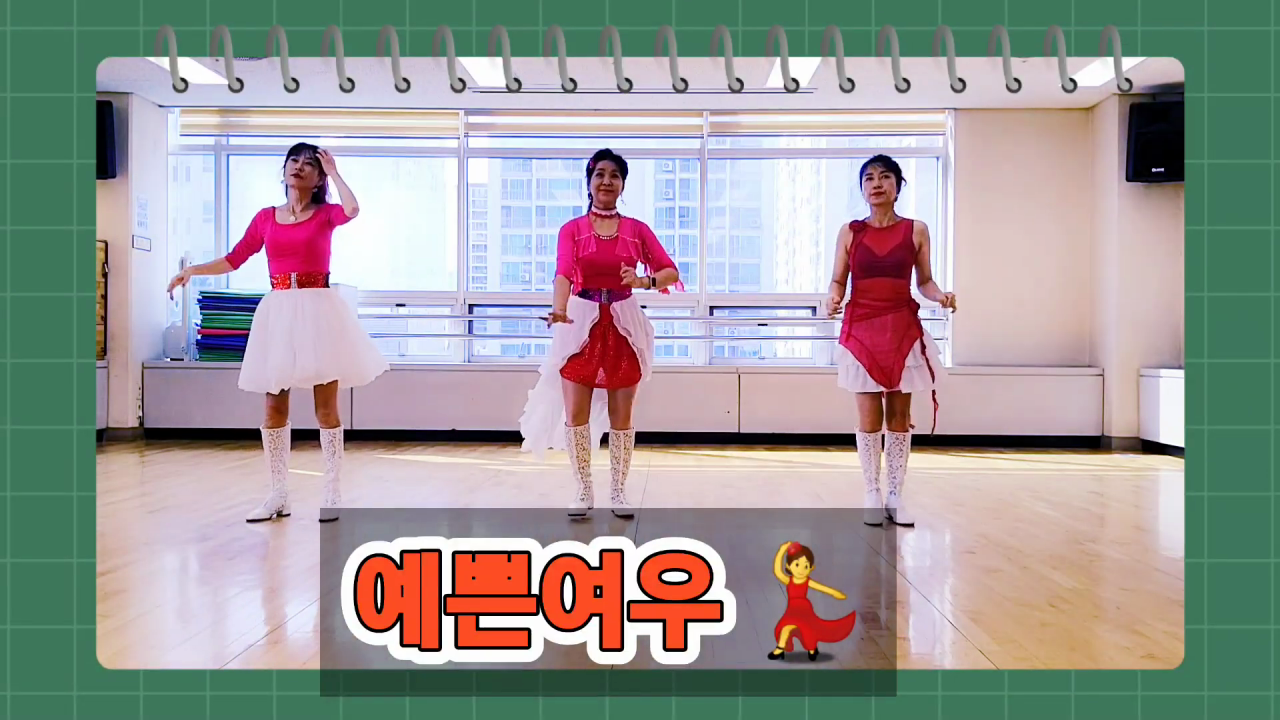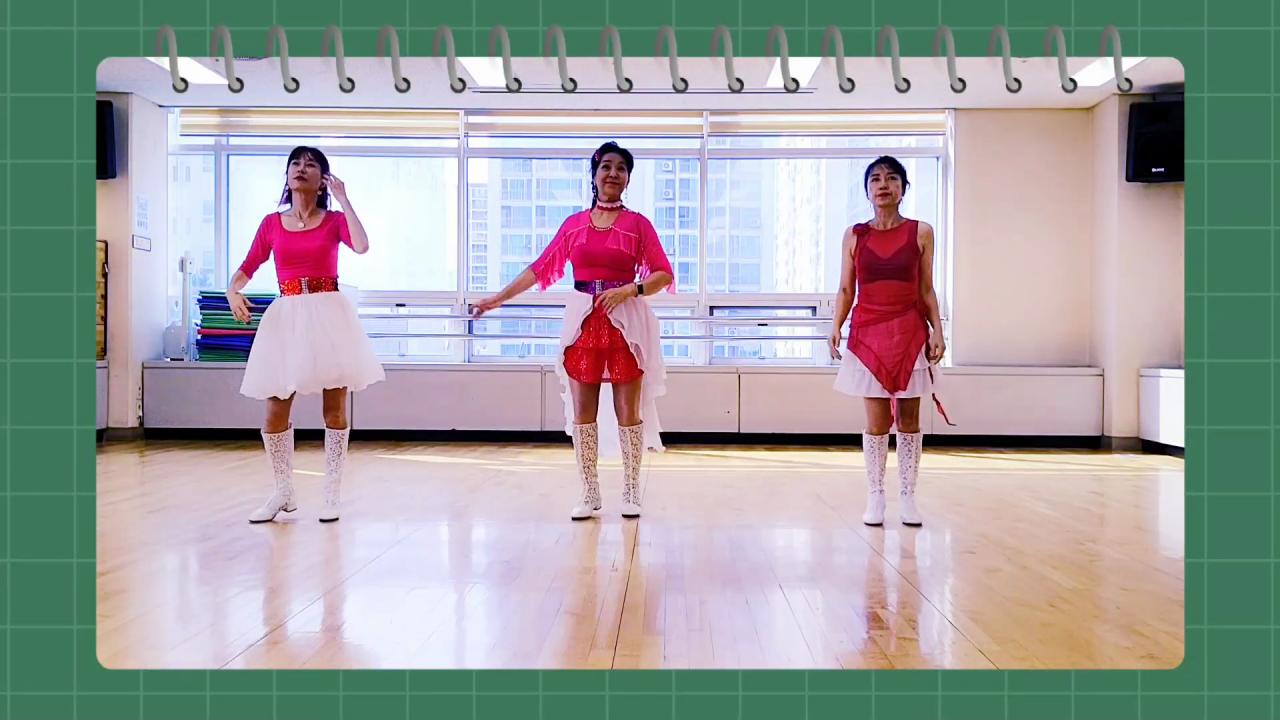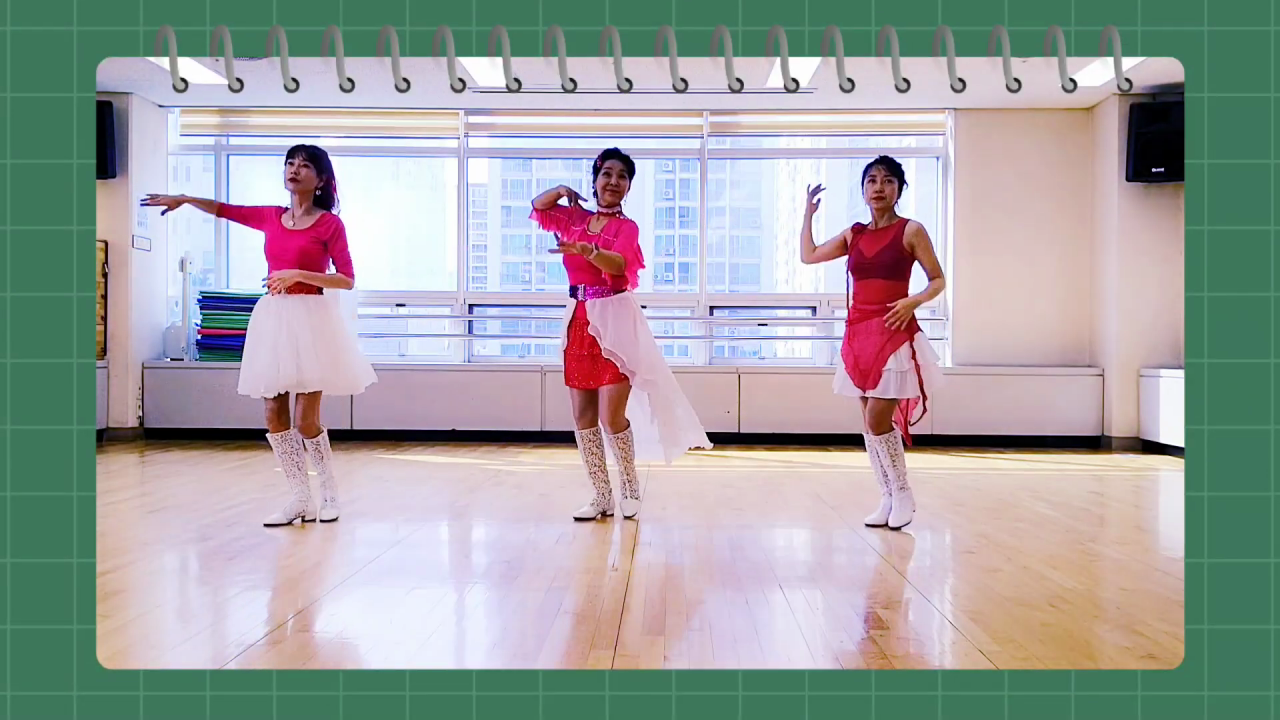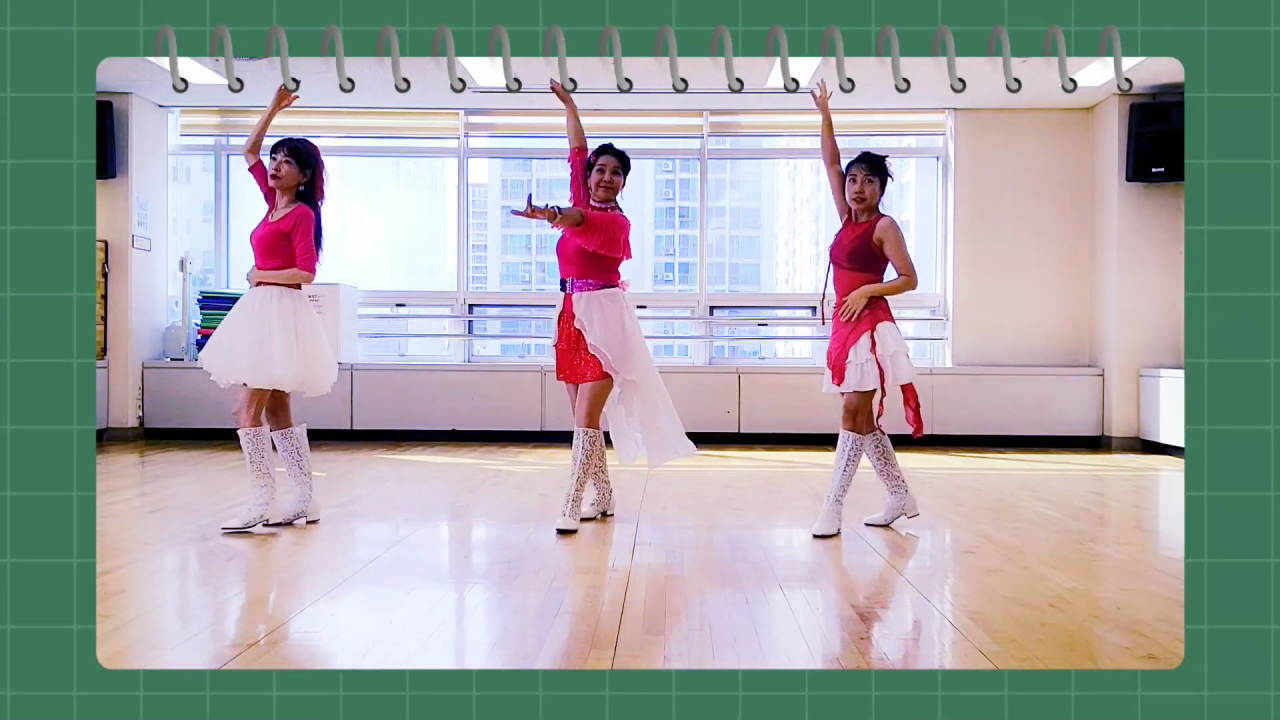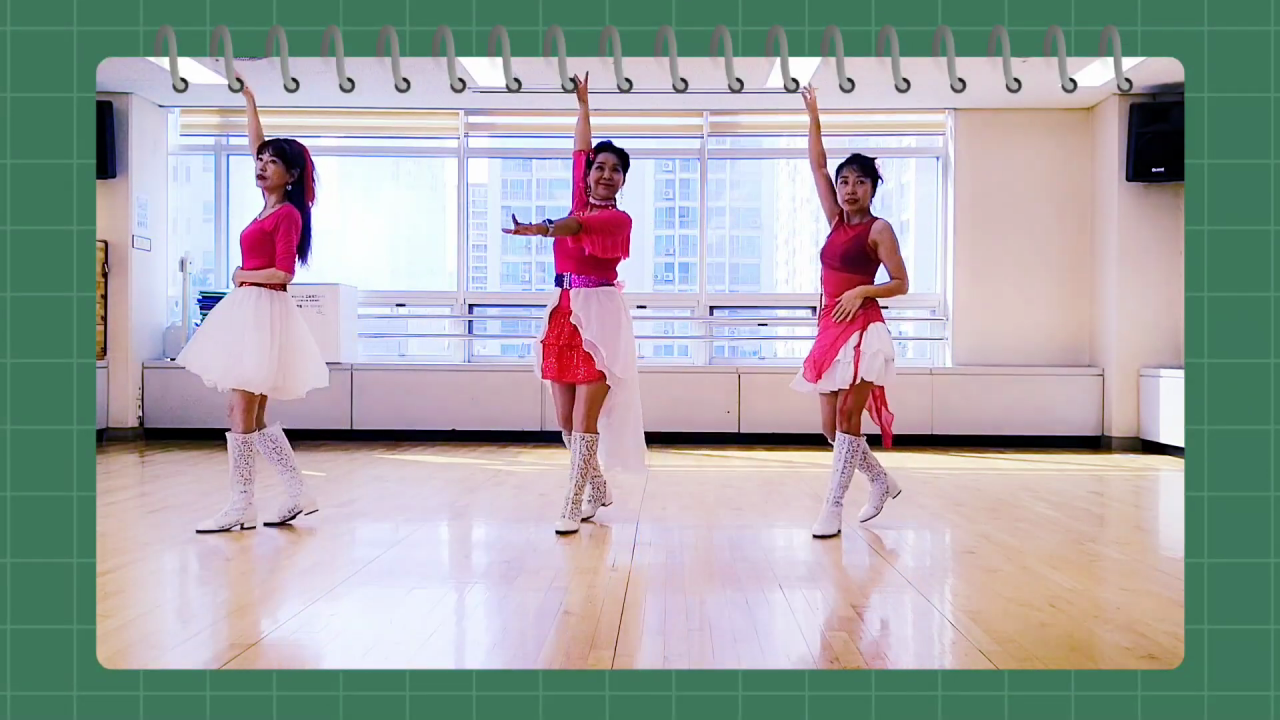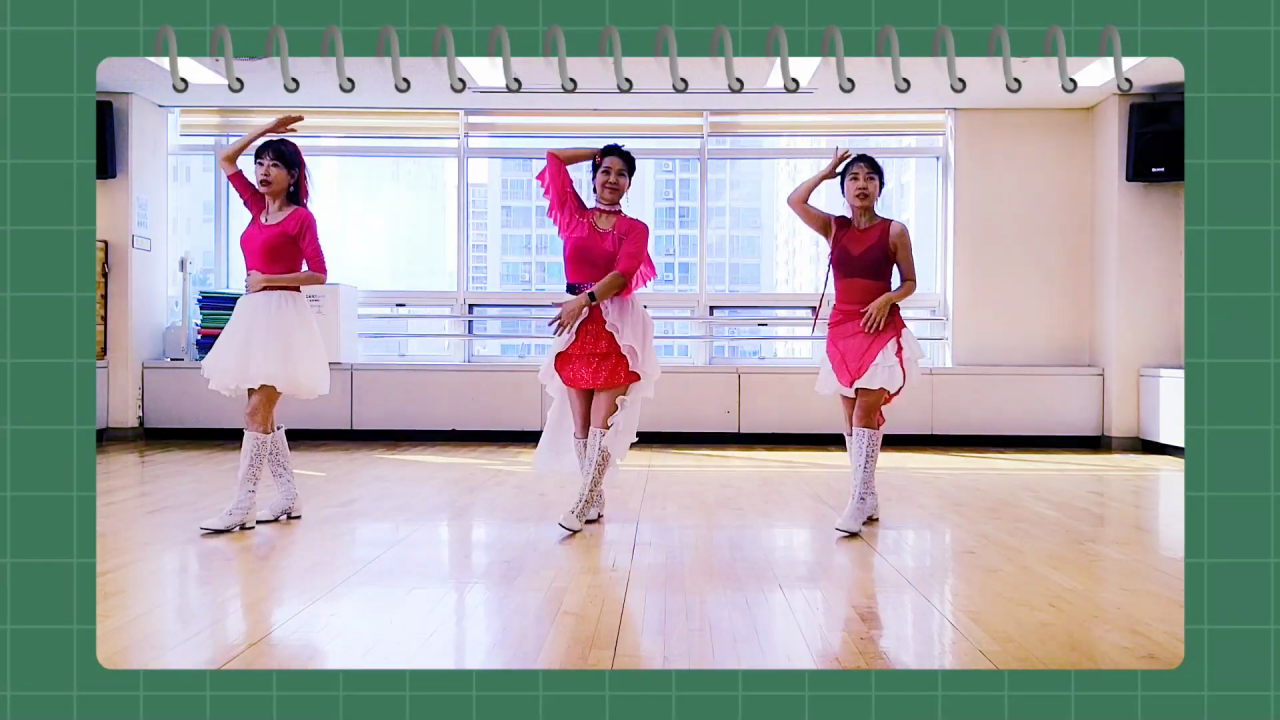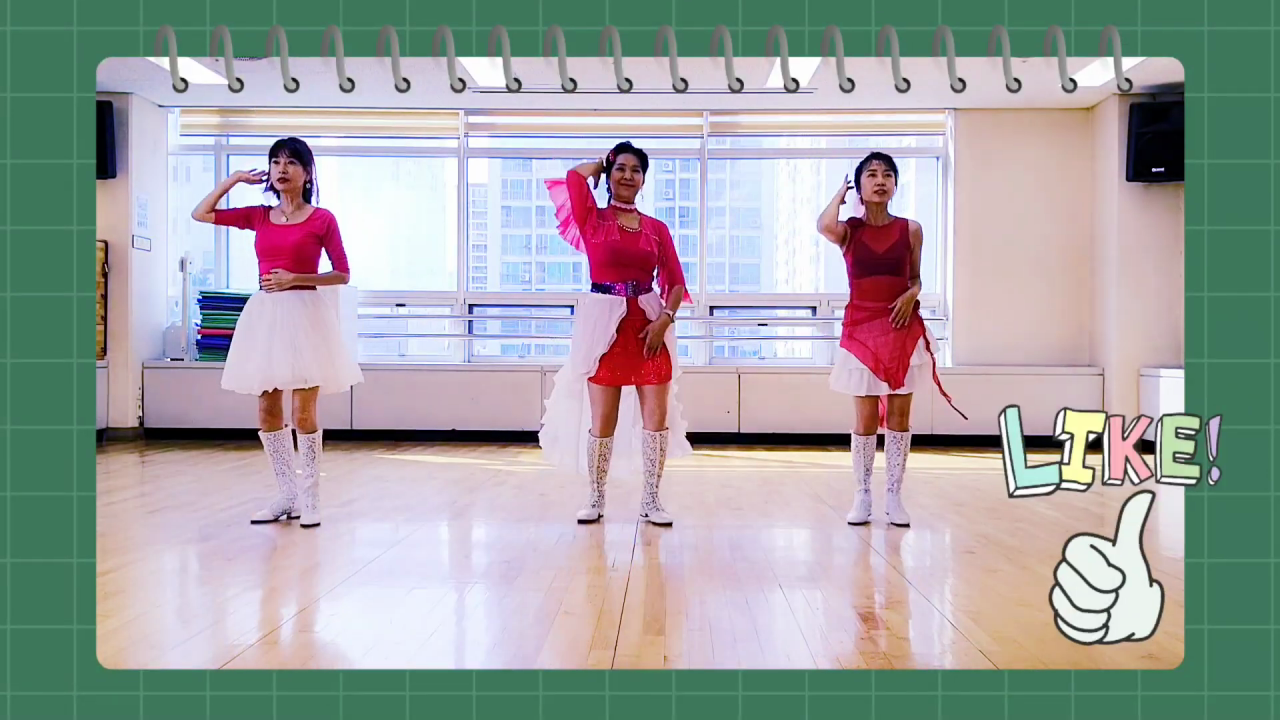
dt=0.3s
person 1, frame 1
left shoulder: (324, 214)
right shoulder: (265, 217)
left elbow: (352, 210)
right elbow: (233, 260)
left wrist: (332, 172)
right wrist: (192, 270)
left hip: (319, 309)
right hip: (278, 311)
left knee: (326, 408)
right knee: (274, 408)
left ankle: (331, 494)
right ankle: (278, 496)
person 1, frame 2
left shoulder: (335, 220)
right shoulder: (271, 223)
left elbow: (362, 247)
right elbow: (246, 268)
left wrist: (343, 199)
right wrist: (233, 293)
left hip: (328, 315)
right hip: (286, 316)
left knee: (334, 411)
right knee: (274, 413)
left ankle: (332, 494)
right ankle: (283, 491)
person 1, frame 3
left shoulder: (330, 223)
right shoulder: (269, 216)
left elbow: (347, 279)
right elbow: (222, 209)
left wrist: (299, 275)
right wrist: (183, 198)
left hip: (309, 316)
right hip: (271, 316)
left knee: (307, 420)
right knee: (276, 418)
left ankle: (328, 492)
right ankle: (298, 498)
person 1, frame 4
left shoulder: (303, 214)
right shoulder: (274, 201)
left elbow: (306, 273)
right elbow: (249, 152)
left wrist: (261, 276)
right wrist: (272, 111)
left hip: (281, 312)
right hip: (261, 310)
left knee: (247, 411)
right knee: (276, 413)
left ankle: (263, 501)
right ankle: (303, 500)
person 1, frame 5
left shoulder: (289, 214)
right shoulder: (272, 205)
left elbow: (283, 273)
right elbow: (256, 144)
left wrist: (243, 276)
right wrist: (249, 98)
left hip: (263, 312)
right hip: (247, 312)
left knee: (242, 414)
right knee: (254, 416)
left ankle: (241, 508)
right ankle: (299, 493)
person 1, frame 6
left shoulder: (300, 217)
right shoulder: (257, 208)
left elbow: (318, 273)
right elbow: (225, 159)
left wrist: (268, 279)
right wrist: (264, 131)
left hip: (283, 315)
right hip: (254, 313)
left knee: (258, 413)
right knee: (259, 416)
left ankle: (243, 505)
right ankle: (287, 497)
person 1, frame 7
left shoulder: (323, 219)
right shoulder: (259, 215)
left elbow: (342, 274)
right elbow: (201, 214)
left wrist: (297, 278)
right wrist: (234, 179)
left hip: (304, 313)
right hip: (264, 315)
left knee: (303, 413)
right knee: (267, 413)
left ankle: (309, 496)
right ankle: (287, 494)
person 2, frame 1
left shoulder: (636, 230)
right shoulder: (572, 230)
left elbow: (669, 272)
right elbow: (566, 276)
left wrist: (642, 280)
right wrist: (561, 310)
left hip: (623, 326)
right hip: (581, 325)
left knee: (620, 417)
right knee: (575, 414)
left ankle: (618, 491)
right ankle: (585, 489)
person 2, frame 2
left shoulder: (638, 223)
right shoulder: (573, 224)
left elbow: (663, 274)
right elbow: (541, 268)
left wrist: (629, 291)
right wrist: (499, 297)
left hip: (625, 322)
right hip: (582, 320)
left knee: (628, 413)
right knee: (582, 411)
left ankle: (631, 492)
right ankle: (590, 493)
person 2, frame 3
left shoulder: (626, 227)
right shoulder: (578, 219)
left elbow: (623, 264)
right elbow: (540, 211)
left wrist: (589, 248)
right wrist: (559, 195)
left hip: (614, 323)
right hip: (578, 323)
left knee: (612, 416)
right knee: (583, 417)
left ankle: (630, 488)
right ankle: (600, 495)
person 2, frame 4
left shoulder: (616, 220)
right shoulder: (582, 203)
left elbow: (581, 221)
right elbow: (578, 152)
left wrist: (550, 216)
right wrist: (569, 106)
left hip: (602, 318)
right hip: (570, 317)
left knee: (587, 417)
right knee: (586, 418)
left ankle: (572, 506)
right ankle: (603, 496)
person 2, frame 5
left shoulder: (620, 219)
right shoulder: (580, 206)
left elbow: (583, 228)
right elbow: (579, 152)
left wrist: (538, 228)
right wrist: (583, 103)
left hip: (599, 316)
right hip: (562, 316)
left knee: (585, 419)
right knee: (566, 420)
left ankle: (573, 506)
right ankle: (599, 489)
person 2, frame 6
left shoulder: (636, 229)
right shoulder: (575, 216)
left elbow: (622, 274)
right elbow: (553, 158)
left wrist: (582, 301)
right wrist: (598, 154)
left hip: (618, 326)
right hip: (577, 330)
left knee: (603, 421)
right knee: (580, 423)
left ankle: (583, 504)
right ankle: (595, 500)
person 2, frame 7
left shoulder: (656, 228)
right shoulder: (592, 217)
left elbow: (673, 281)
right elbow: (573, 180)
left wrist: (666, 318)
right wrist: (600, 164)
left hip: (648, 321)
right hip: (604, 320)
left knee: (657, 417)
right knee: (602, 420)
left ankle: (651, 499)
right ankle: (596, 497)
person 3, frame 1
left shoulder: (916, 231)
right shoulder: (850, 232)
left elbow: (924, 282)
right elbow: (838, 281)
left wrist: (941, 297)
right wrist: (834, 301)
left hip: (902, 329)
right hip: (861, 330)
left knee: (899, 417)
right knee: (870, 417)
left ankle: (896, 496)
right ankle: (872, 492)
person 3, frame 2
left shoulder: (921, 232)
right shoulder: (854, 235)
left elbow: (926, 290)
right elbow: (846, 290)
left wrist: (937, 332)
right wrist: (835, 330)
left hip: (910, 332)
right hip: (867, 334)
left knee: (909, 418)
right knee: (876, 420)
left ankle: (907, 496)
right ankle: (875, 495)
person 3, frame 3
left shoulder: (911, 231)
right shoulder: (853, 234)
left elbow: (937, 279)
right elbow: (809, 255)
left wrist: (911, 300)
right wrist: (807, 217)
left hip: (896, 336)
right hip: (858, 334)
left knee: (880, 420)
right knee: (872, 423)
left ankle: (902, 494)
right ankle: (889, 499)
person 3, frame 4
left shoulder: (884, 226)
right shoulder: (847, 219)
left elbow: (909, 278)
right elbow: (831, 164)
left wrist: (868, 291)
right wrist: (825, 116)
left hip: (871, 329)
right hip: (845, 329)
left knee: (853, 418)
right knee: (862, 421)
left ankle: (834, 506)
right ankle: (900, 497)
person 3, frame 5
left shoulder: (879, 229)
right shoulder: (836, 221)
left elbow: (900, 284)
right elbow: (816, 167)
left wrist: (862, 291)
right wrist: (813, 119)
left hip: (862, 330)
right hip: (830, 329)
left knee: (847, 418)
right knee: (831, 424)
left ankle: (834, 507)
right ankle: (881, 481)
person 3, frame 6
left shoulder: (894, 230)
right shoulder: (834, 228)
left elbow: (910, 281)
right elbow: (795, 201)
left wrist: (888, 298)
right wrist: (829, 169)
left hip: (881, 333)
right hip: (842, 333)
left knee: (866, 415)
right knee: (853, 420)
left ankle: (859, 501)
right ankle: (867, 500)
person 3, frame 7
left shoulder: (911, 229)
right shoulder: (848, 227)
right elbow: (824, 226)
left wrist: (912, 296)
right wrist: (839, 196)
left hip: (902, 328)
right hip: (861, 330)
left knee: (898, 416)
right knee: (866, 419)
left ankle: (894, 496)
right ankle: (863, 493)
